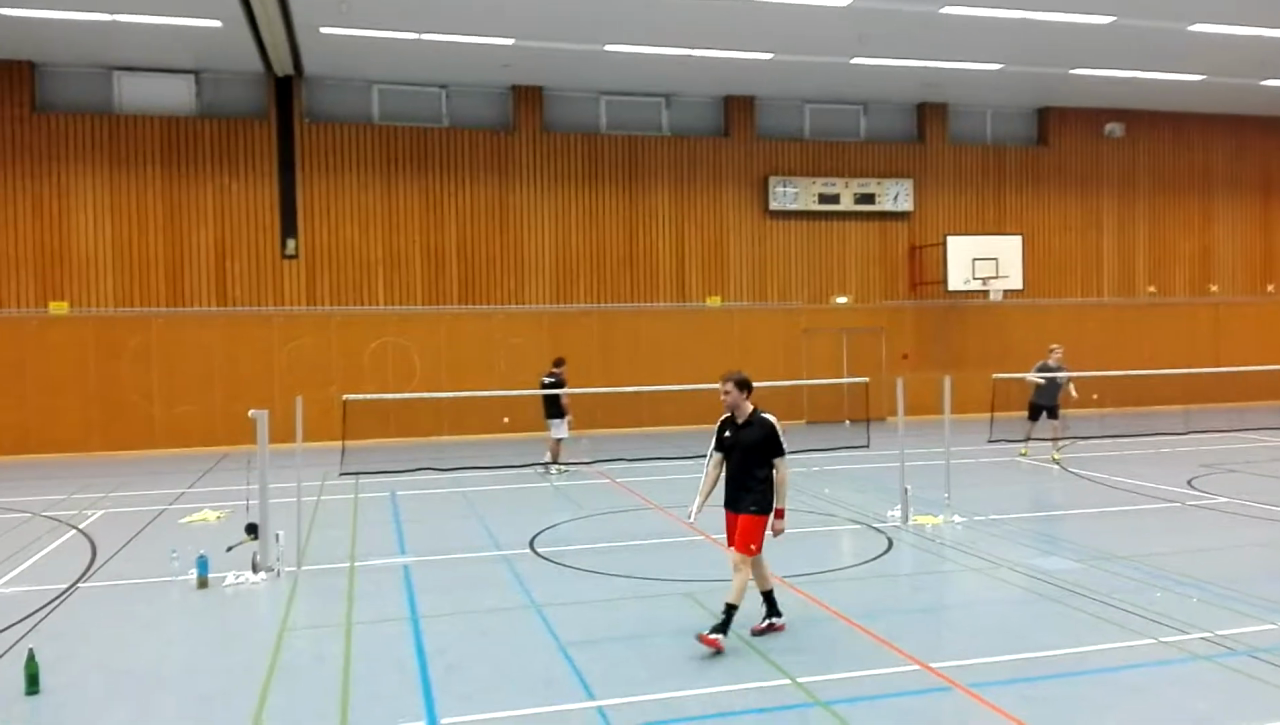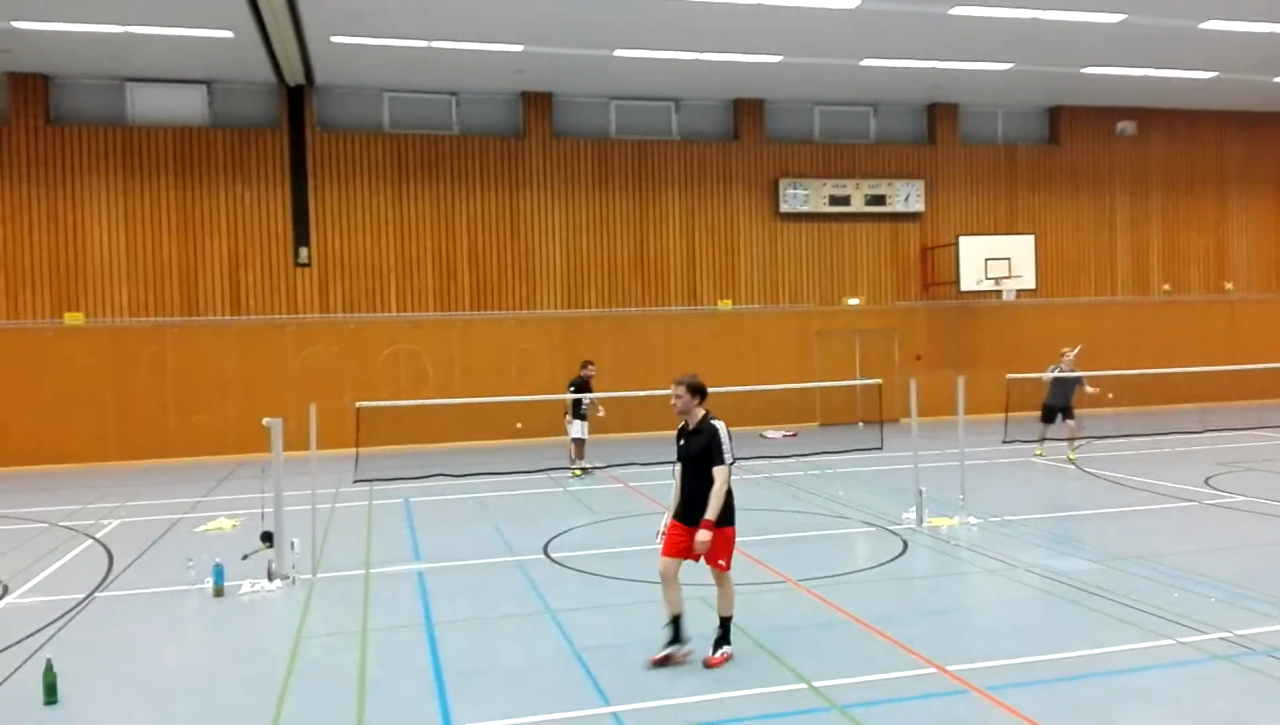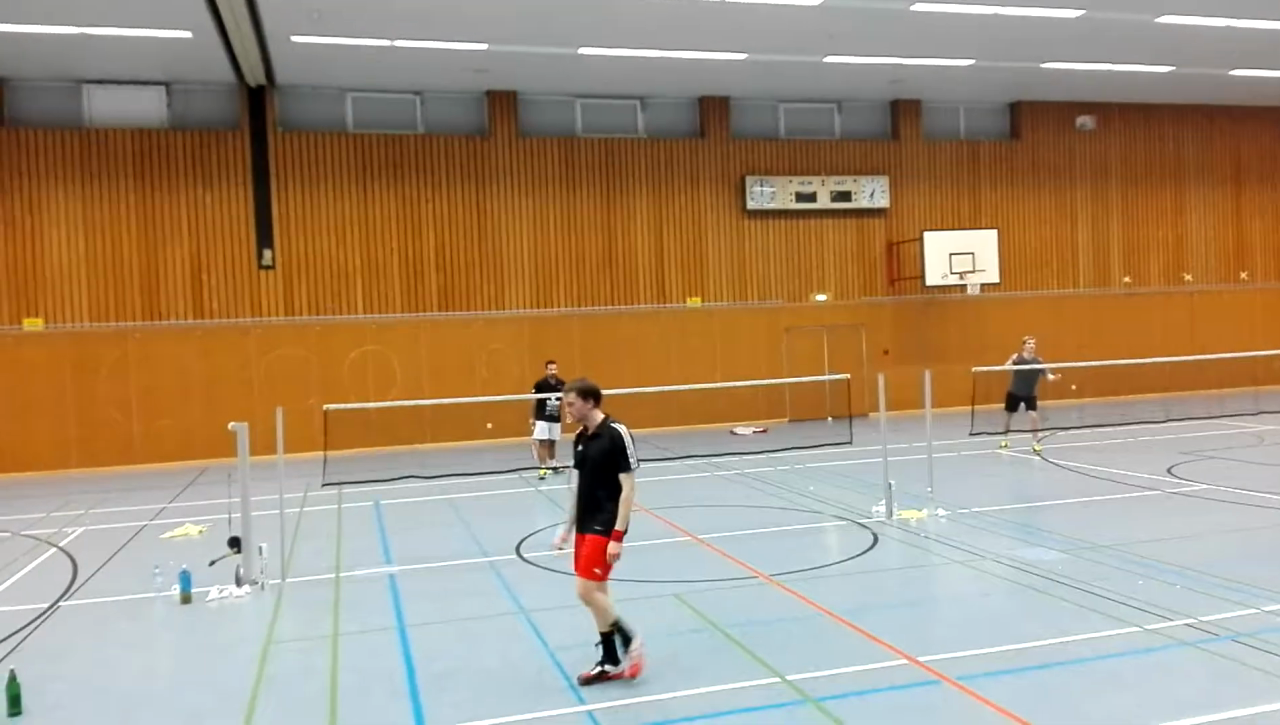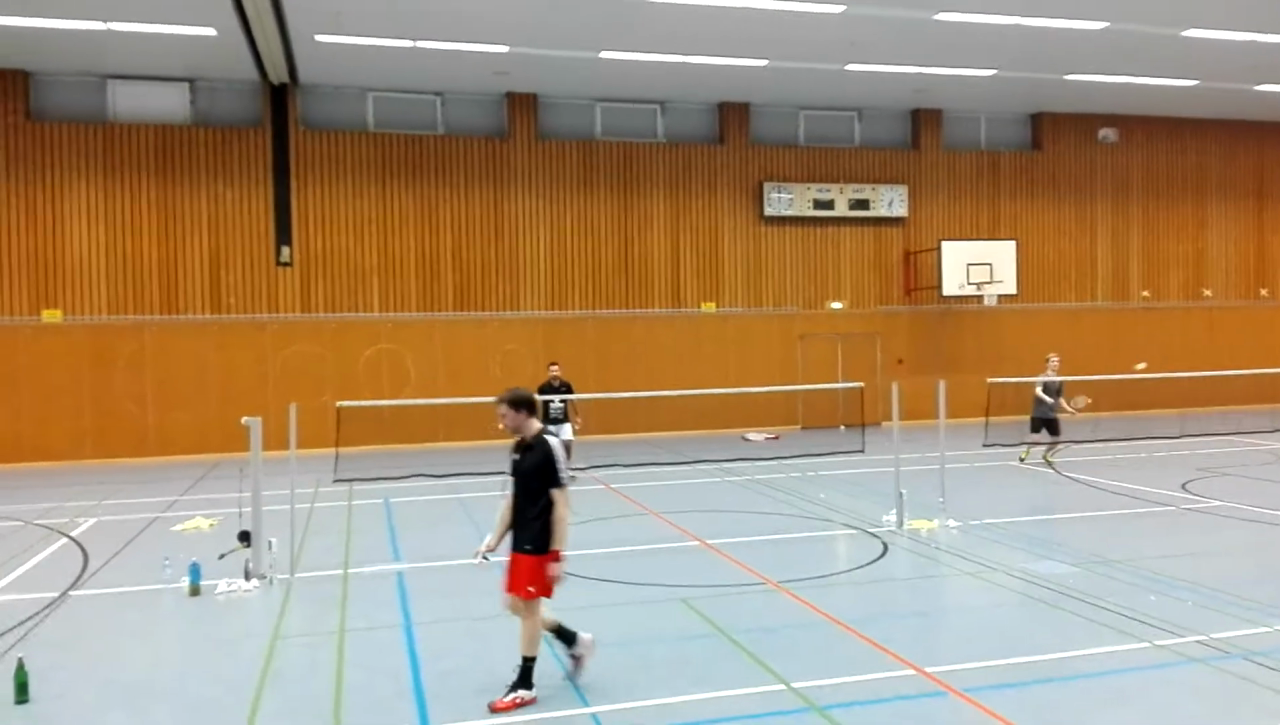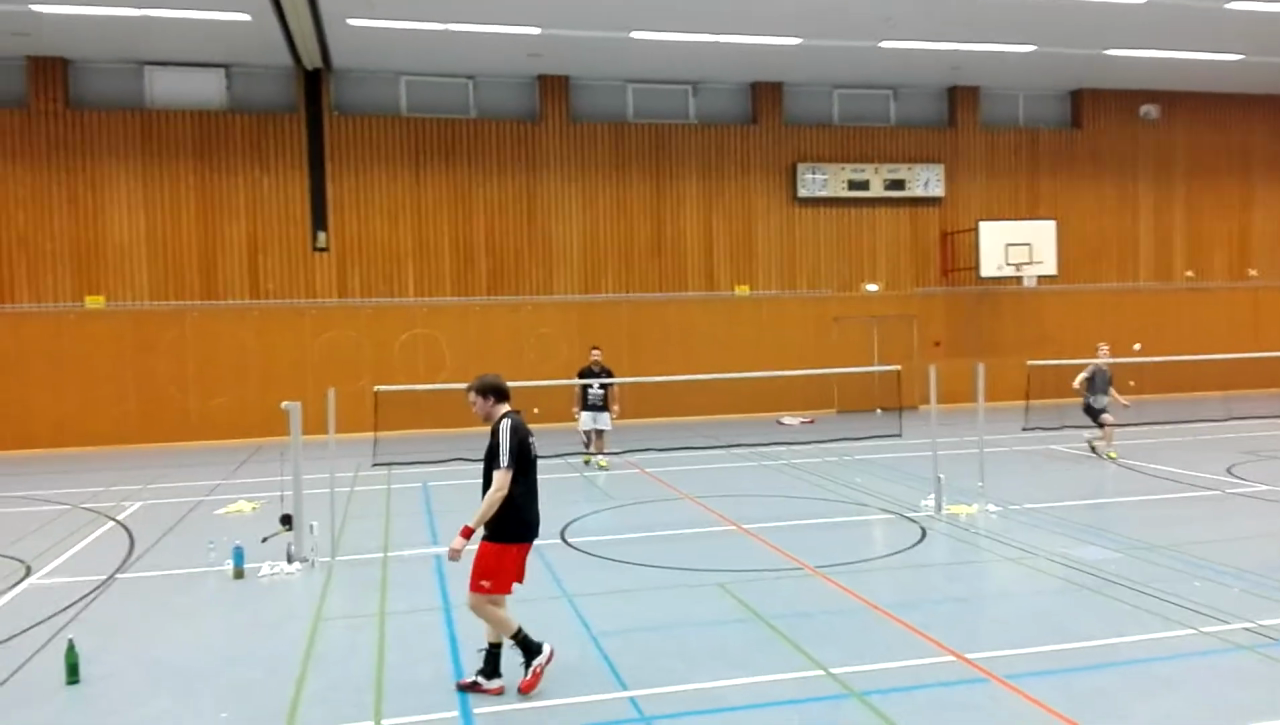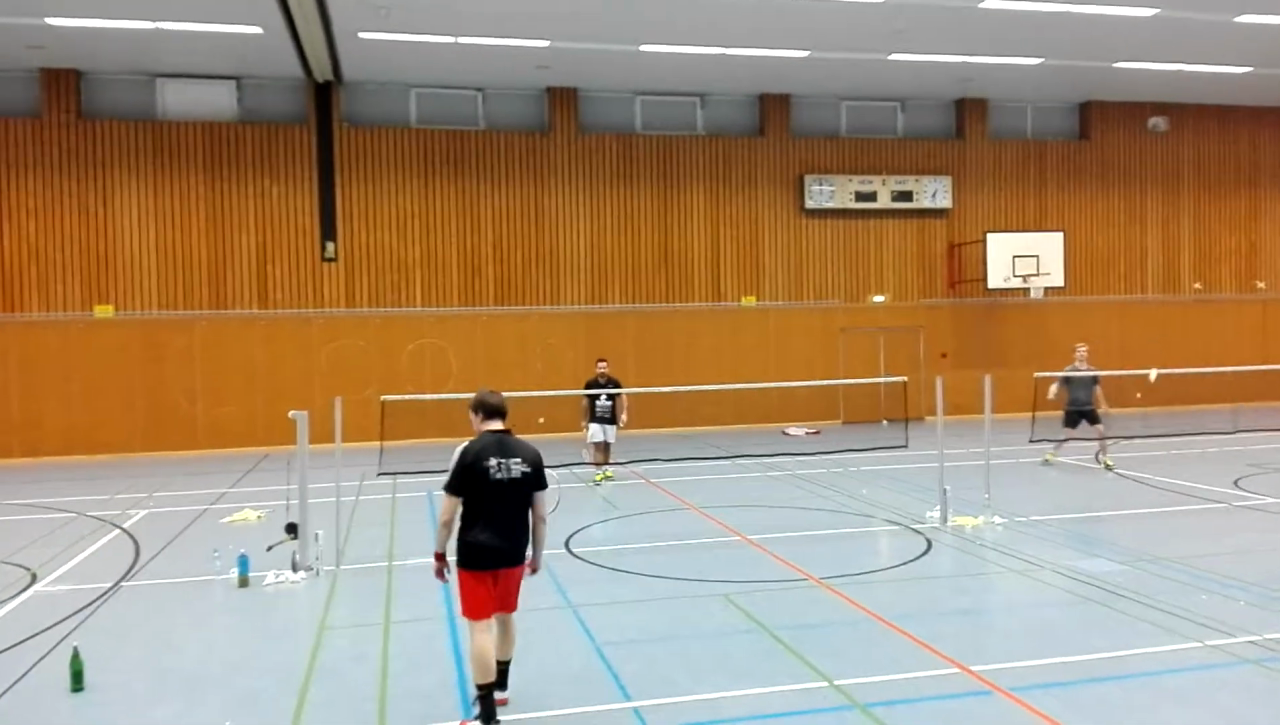
dt=0.5s
person 1, frame 1
left shoulder: (767, 424)
right shoulder: (724, 424)
left elbow: (780, 471)
right elbow: (714, 466)
left wrist: (779, 512)
right wrist: (699, 501)
left hip: (756, 506)
right hip: (732, 504)
left knee: (740, 563)
right knee: (753, 559)
left ankle: (721, 630)
right ankle: (773, 614)
person 1, frame 2
left shoulder: (716, 430)
right shoulder: (682, 432)
left elbow: (721, 481)
left wrist: (708, 526)
right wrist: (670, 515)
left hip: (716, 520)
right hip: (684, 517)
left knee: (721, 578)
right knee: (666, 571)
left ankle: (723, 641)
right ankle: (677, 641)
person 1, frame 3
left shoulder: (617, 435)
right shoulder: (580, 438)
left elbow: (628, 489)
left wrist: (617, 536)
right wrist: (567, 526)
left hip: (605, 528)
right hip: (585, 527)
left knee: (587, 590)
right knee: (597, 590)
left ankle: (628, 641)
right ankle: (610, 660)
person 1, frame 4
left shoulder: (550, 446)
right shoulder: (519, 447)
left elbow: (561, 505)
left wrist: (556, 555)
right wrist: (496, 537)
left hip: (540, 545)
right hip: (522, 542)
left knee: (526, 608)
right knee: (516, 604)
left ankle: (524, 686)
right ankle: (574, 641)
person 1, frame 5
left shoulder: (506, 428)
right shoulder: (518, 427)
left elbow: (499, 490)
left wrist: (465, 533)
left hip: (506, 532)
right hip: (521, 528)
left knee: (480, 601)
right knee: (494, 598)
left ankle: (534, 651)
right ankle: (490, 675)
person 1, frame 6
left shoulder: (468, 452)
right shoulder: (530, 453)
left elbow: (447, 515)
right elbow: (540, 514)
left wrist: (439, 555)
right wrist: (537, 554)
left hip: (476, 555)
right hip: (514, 553)
left knee: (480, 629)
right knee: (505, 617)
right ankle: (499, 686)
